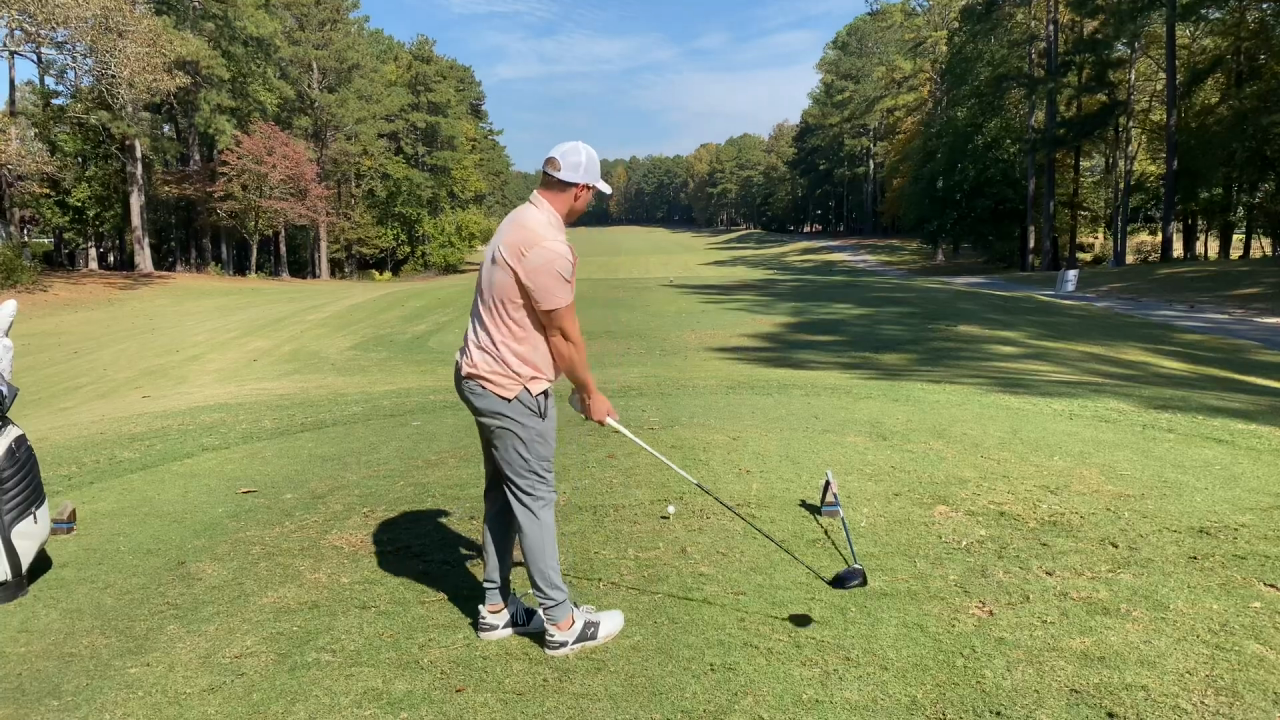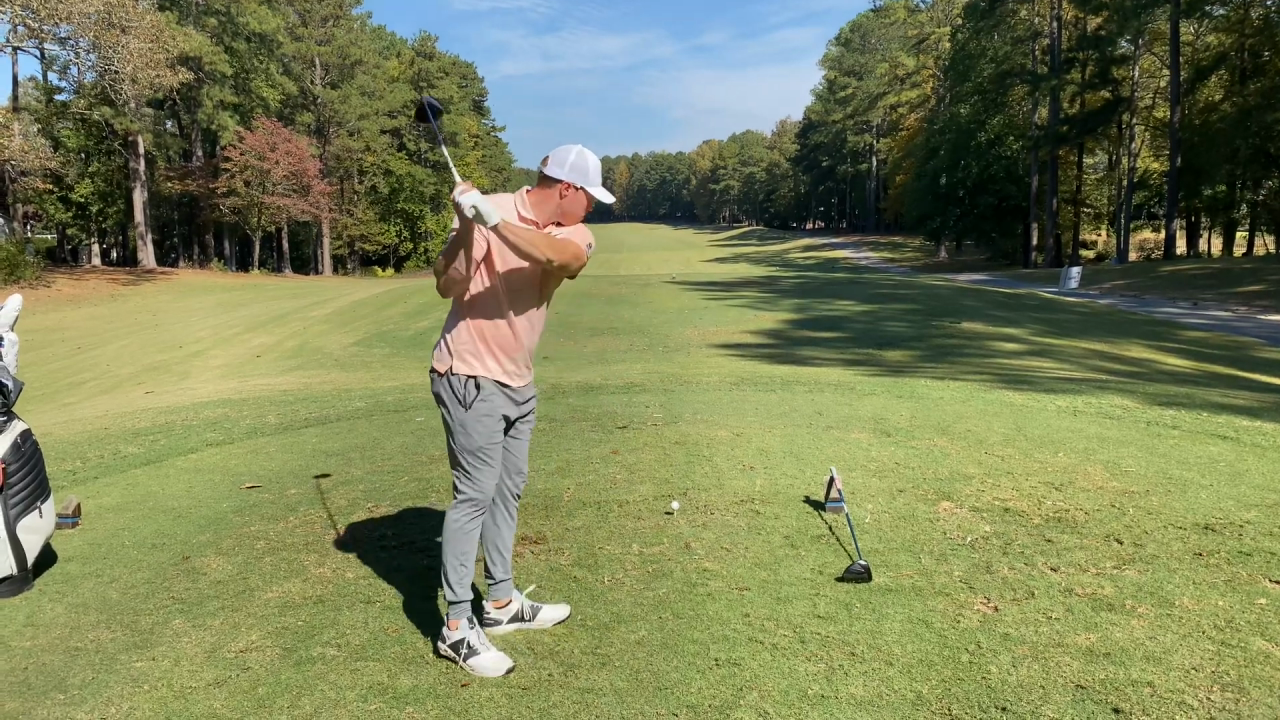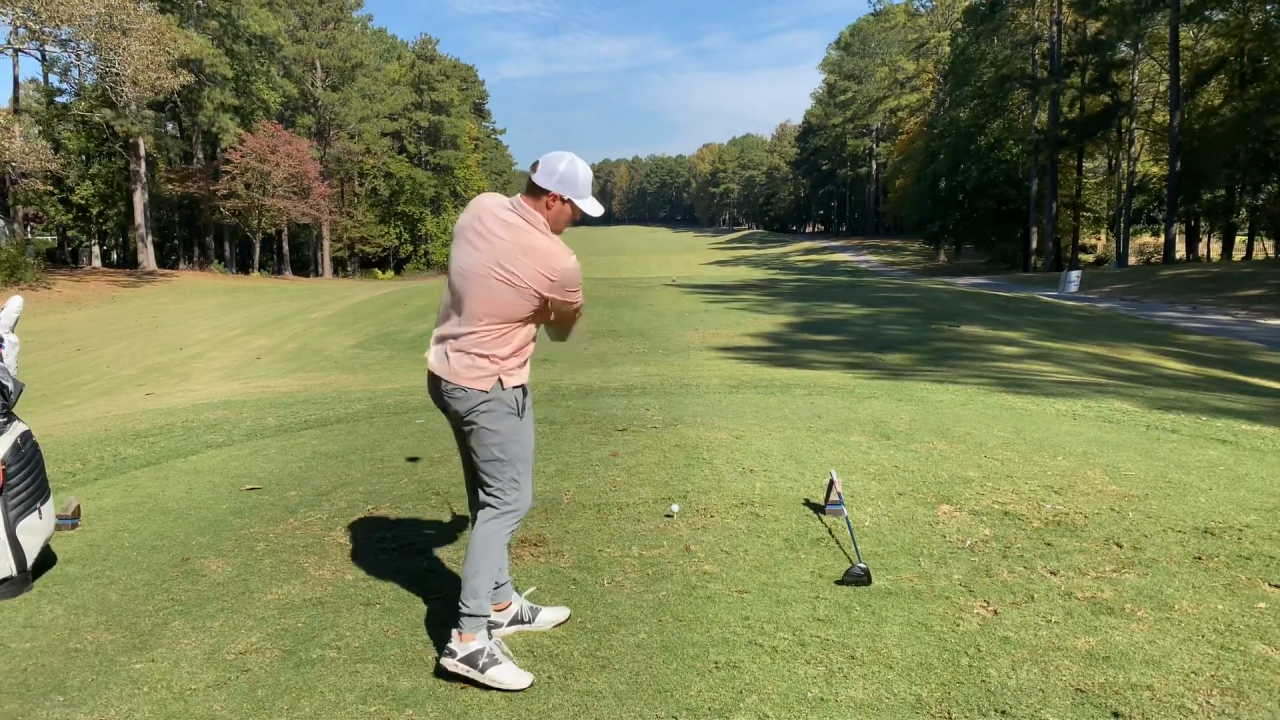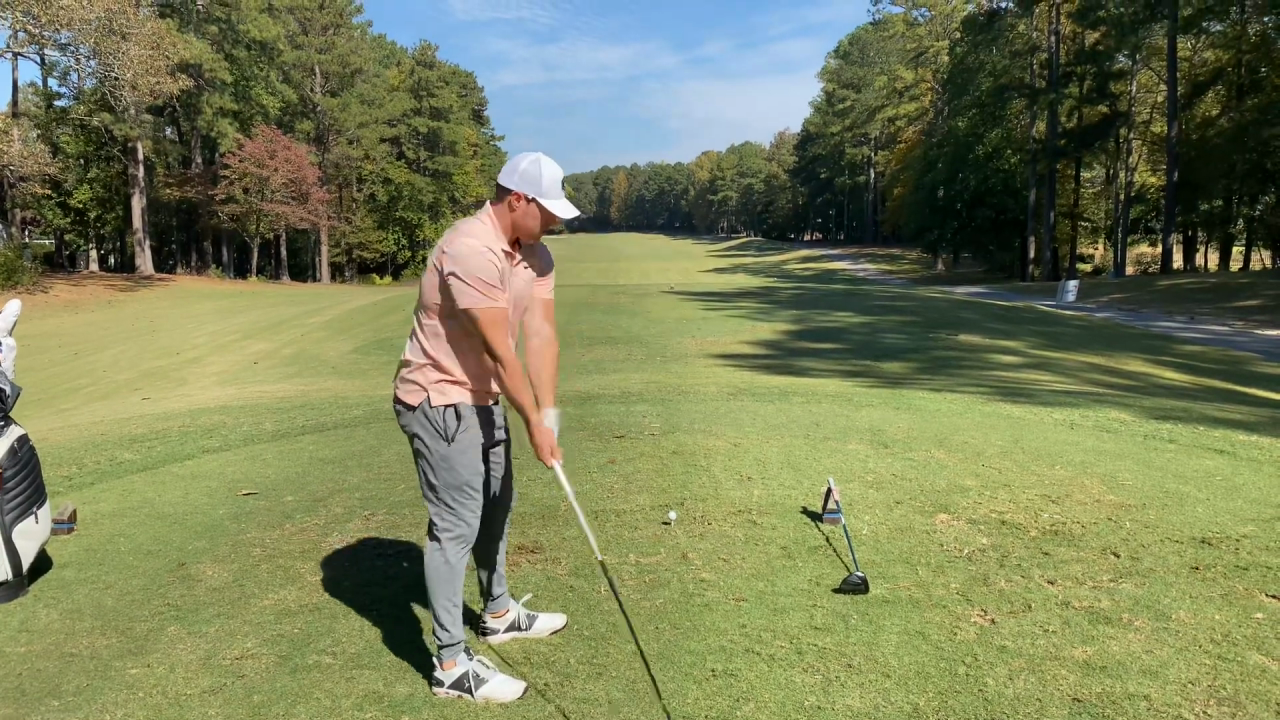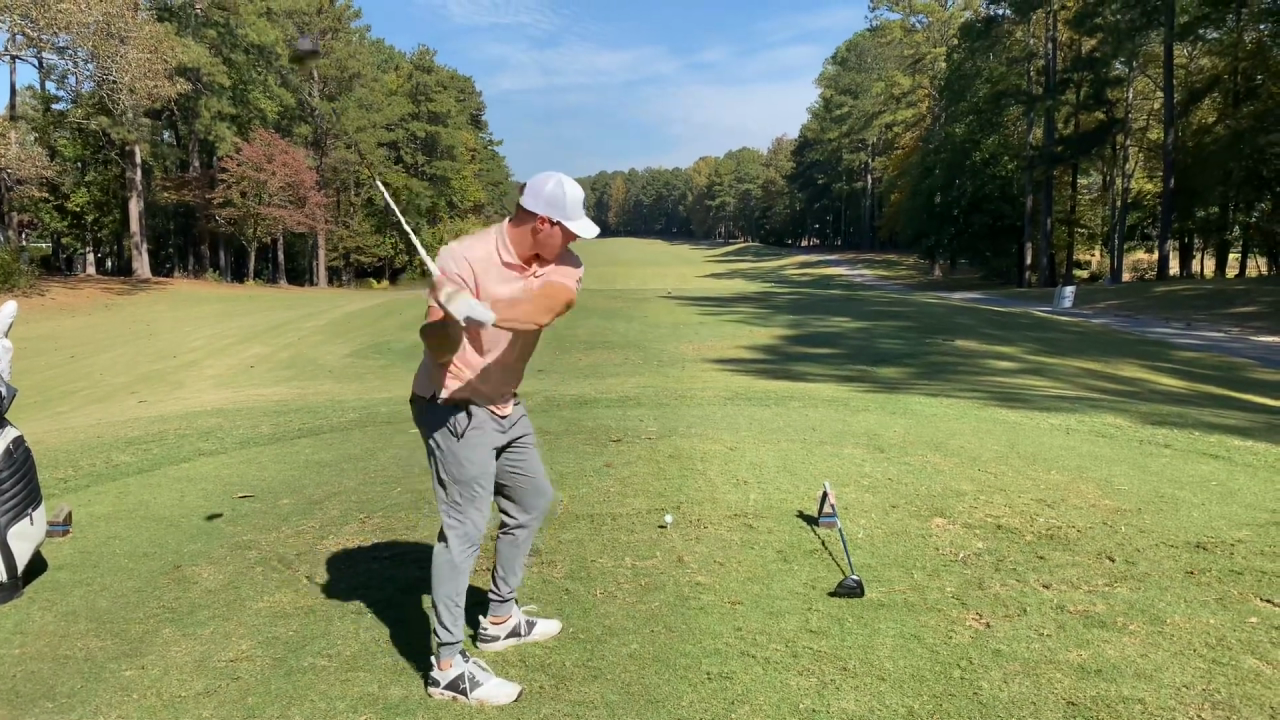
dt=0.7s
person 1, frame 1
left shoulder: (525, 221)
right shoulder: (546, 245)
right elbow: (563, 334)
left wrist: (574, 380)
right wrist: (592, 393)
left hip: (485, 375)
right hip: (511, 387)
left knee: (504, 494)
right knee: (533, 500)
left ankle: (497, 609)
right ankle: (561, 623)
person 1, frame 2
left shoulder: (575, 235)
right shoulder: (481, 208)
left elbow: (556, 256)
right elbow: (447, 286)
left wrist: (498, 222)
right wrist: (469, 229)
left hip: (519, 381)
right hip: (469, 376)
left knee: (507, 489)
right knee: (475, 492)
left ankle: (502, 602)
right ankle: (456, 626)
person 1, frame 3
left shoulder: (481, 209)
right shoulder: (557, 262)
right elbow: (566, 321)
right wrist: (549, 320)
left hip: (450, 375)
right hip: (491, 388)
left knee: (490, 496)
right knee: (508, 501)
left ankle: (500, 604)
right ankle: (468, 638)
person 1, frame 4
left shoulder: (538, 258)
right shoulder: (470, 248)
left elbow: (541, 332)
right elbow: (499, 348)
left wrist: (548, 408)
right wrist: (536, 420)
left hip: (485, 402)
right hip: (438, 401)
left knee: (494, 504)
right knee: (456, 525)
left ankle: (498, 611)
right ankle: (451, 664)
person 1, frame 5
left shoulder: (563, 267)
right shoulder: (464, 258)
left elbow: (544, 306)
right elbow: (437, 341)
left wrist: (490, 315)
right wrist: (453, 319)
left hip: (502, 406)
right hip: (453, 406)
left knee: (530, 504)
right knee: (466, 525)
left ankle: (501, 617)
right ankle: (450, 664)
